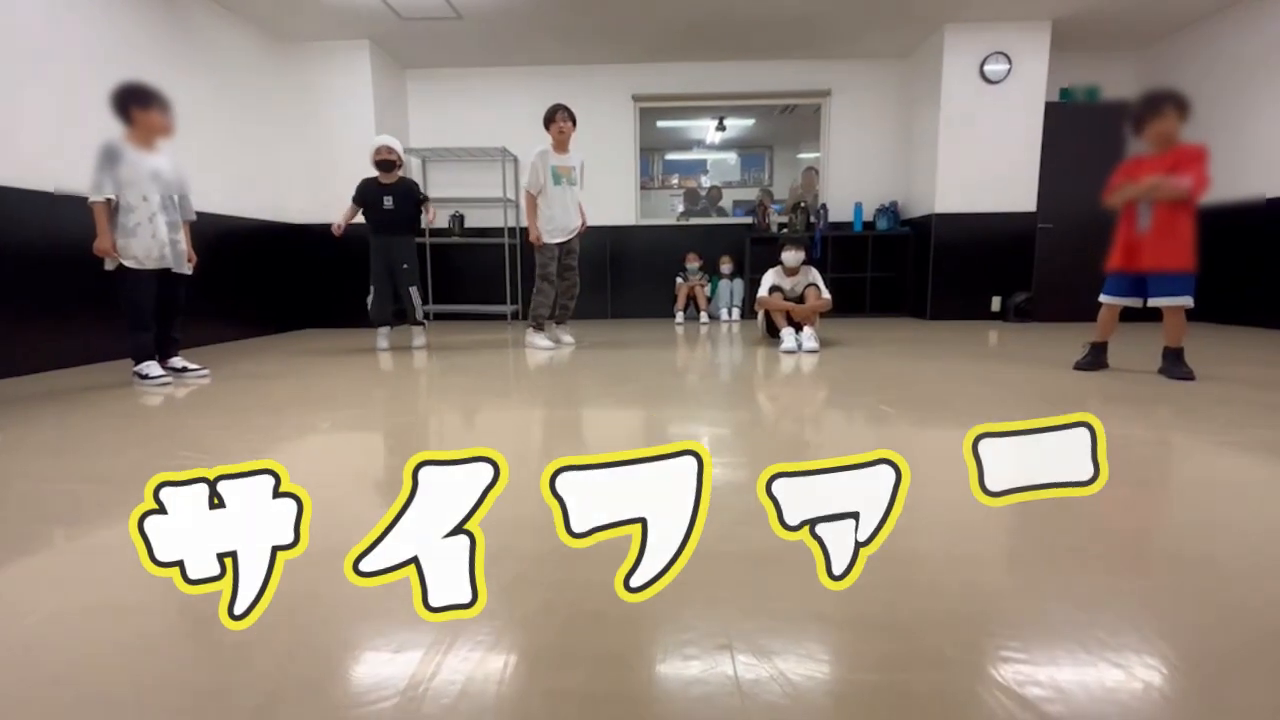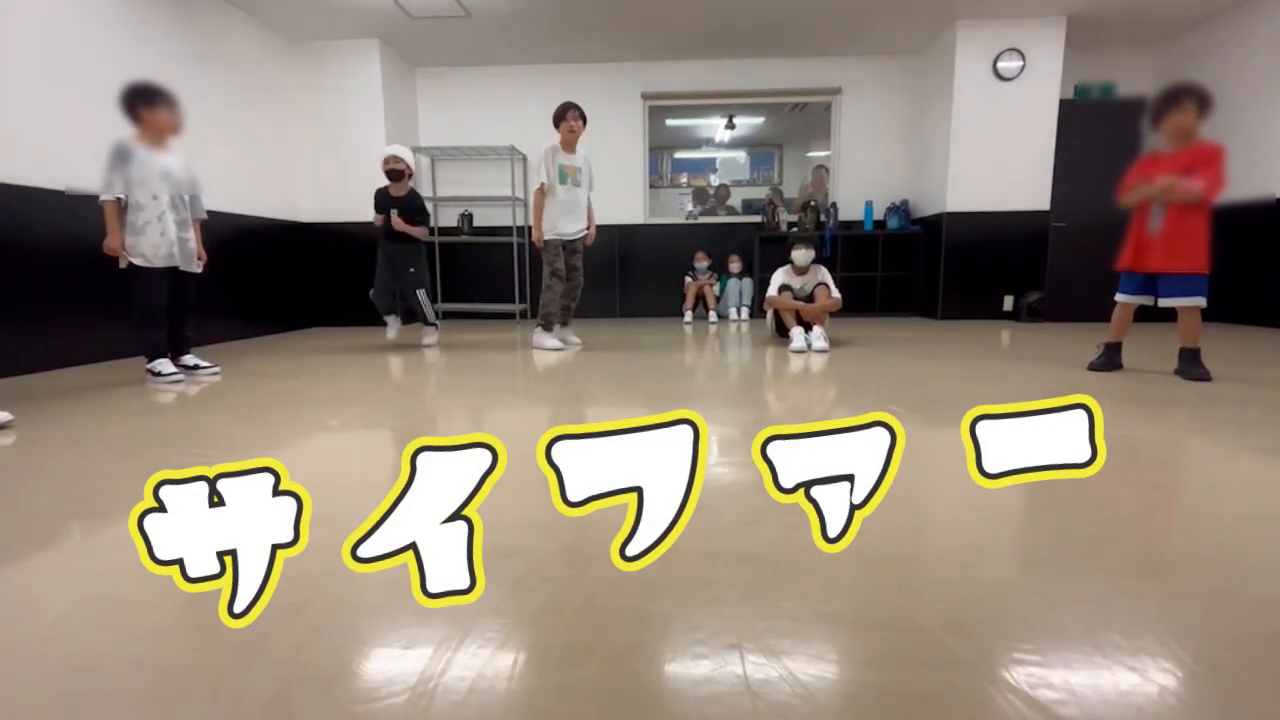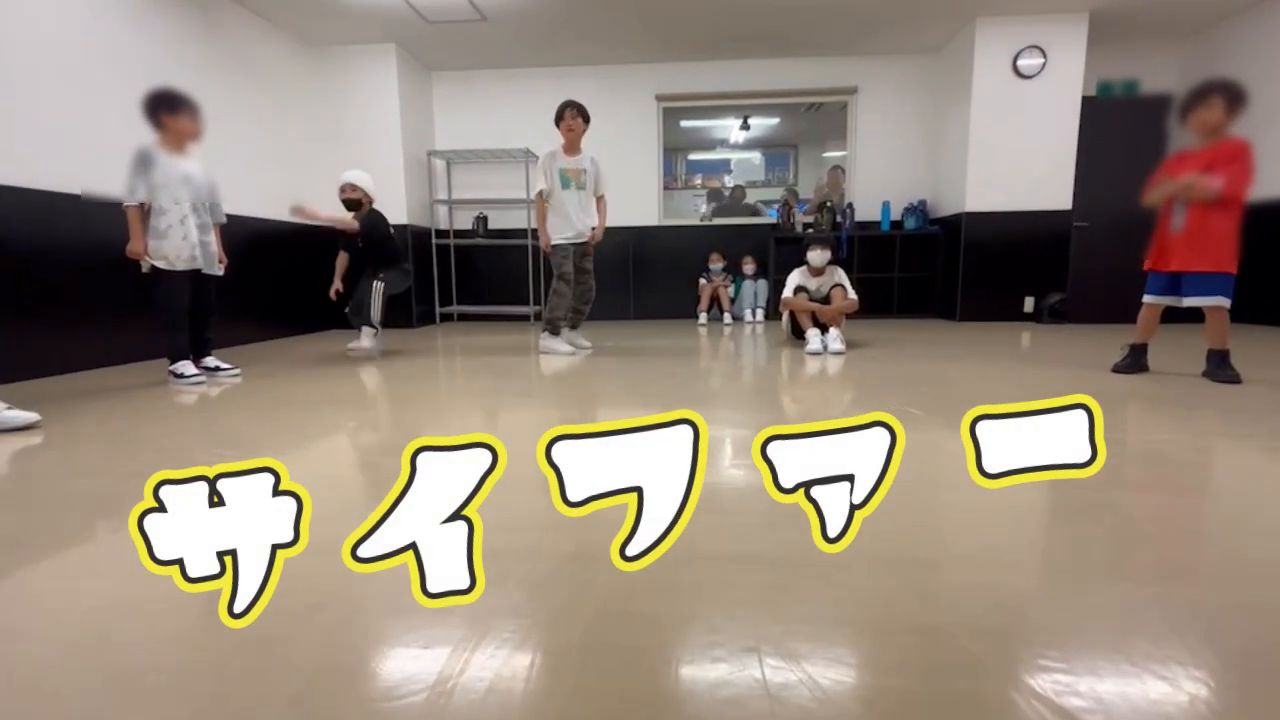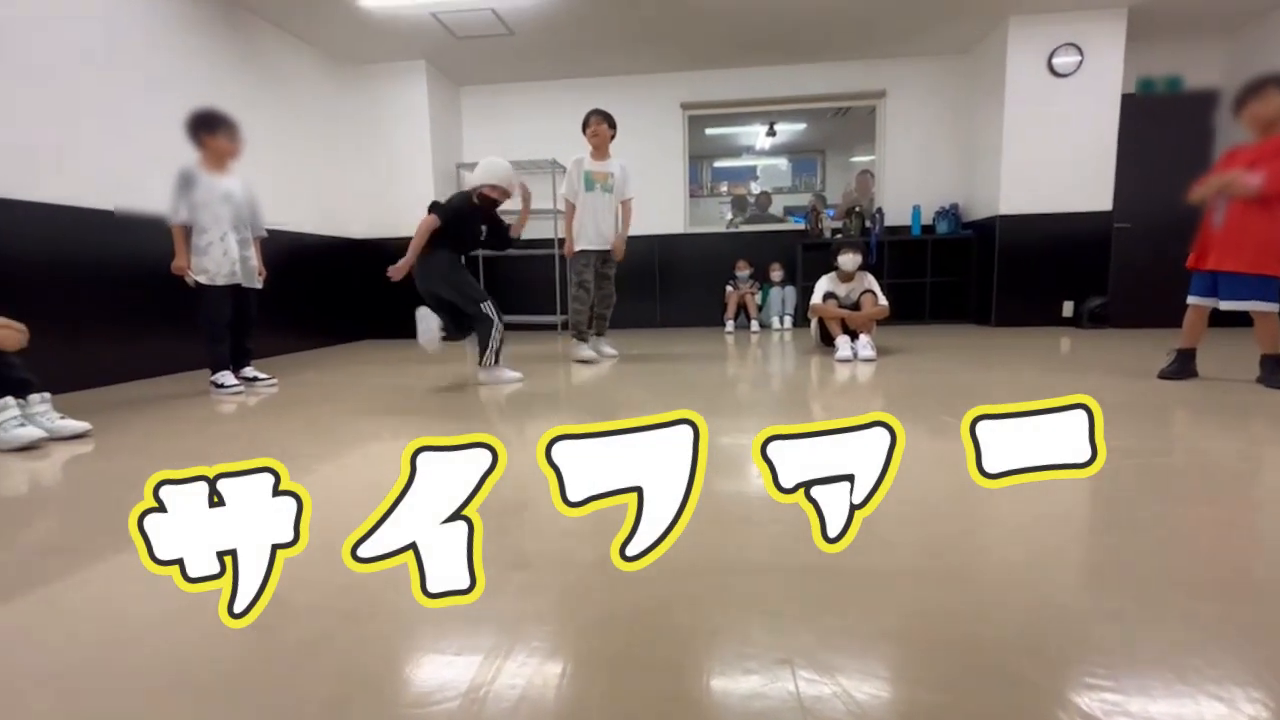
dt=0.7s
person 1, frame 1
left shoulder: (1192, 155)
right shoulder: (1131, 165)
left elbow: (1183, 188)
right elbow: (1112, 199)
left wrist: (1136, 192)
right wrist: (1147, 185)
left hip: (1170, 249)
right hip: (1129, 249)
left knee: (1174, 305)
right knee: (1111, 302)
left ankle: (1173, 358)
right ankle: (1097, 352)
person 1, frame 2
left shoulder: (1209, 153)
right shoulder: (1147, 161)
left elbow: (1197, 191)
right elbow: (1126, 198)
left wrist: (1150, 191)
right wrist: (1159, 186)
left hip: (1184, 250)
right hip: (1142, 248)
left knee: (1188, 305)
right knee: (1125, 301)
left ankle: (1189, 359)
right ankle: (1111, 353)
person 1, frame 3
left shoulder: (1237, 150)
right shoulder: (1177, 159)
left elbow: (1221, 189)
right elbow: (1150, 196)
left wrist: (1177, 188)
right wrist: (1183, 185)
left hip: (1211, 249)
right hip: (1169, 246)
left knee: (1215, 305)
right knee: (1152, 302)
left ankle: (1218, 360)
right ankle: (1136, 354)
person 1, frame 4
right shoulder: (1234, 155)
right elbow: (1196, 193)
left wrist: (1225, 184)
right wrist: (1225, 182)
right hip: (1213, 246)
right knee: (1197, 304)
right ankle: (1184, 359)
person 2, frame 1
left shoulder: (167, 163)
right shoulder: (115, 151)
left elbow: (182, 208)
right elbow: (101, 195)
left wrist: (187, 245)
right wrist: (104, 235)
left hip: (170, 251)
right hip: (134, 251)
left knee: (170, 306)
right knee: (140, 307)
left ankle: (169, 357)
right ankle: (144, 362)
person 2, frame 2
left shoulder: (178, 162)
right shoulder: (126, 150)
left elbow: (193, 207)
right elbow: (112, 194)
left wrist: (198, 244)
right wrist: (113, 233)
left hip: (181, 250)
right hip: (145, 248)
left knee: (182, 304)
right knee: (151, 304)
left ankle: (181, 353)
right ankle: (156, 359)
person 2, frame 3
left shoulder: (198, 167)
right shoulder: (148, 156)
left elbow: (213, 212)
right elbow: (135, 200)
left wrist: (218, 247)
right wrist: (136, 238)
left hip: (202, 253)
right hip: (167, 252)
left knee: (203, 306)
right knee: (175, 306)
left ankle: (203, 356)
right ankle: (179, 361)
person 2, frame 4
left shoulder: (240, 185)
right shoulder: (191, 176)
left elbow: (253, 228)
right elbow: (179, 220)
left wrist: (258, 261)
right wrist: (181, 255)
left hip: (243, 267)
right hip: (211, 267)
left knee: (244, 318)
right knee: (217, 320)
left ankle: (243, 366)
right ankle: (220, 371)
person 3, frame 1
left shoulder: (577, 160)
right shoulder: (541, 157)
right elbow: (530, 194)
left wrist: (581, 215)
right wrist: (532, 227)
left hip: (571, 231)
right hip: (547, 232)
left knee: (570, 280)
right knee: (546, 279)
left ankle: (560, 326)
right ankle: (535, 330)
person 3, frame 2
left shoulder: (584, 160)
right shoulder: (549, 153)
right elbow: (540, 192)
left wrist: (592, 223)
right wrist: (537, 227)
left hip: (576, 232)
right hip: (551, 231)
left knee: (574, 282)
right knee: (555, 279)
left ankle: (562, 326)
right ankle: (543, 331)
person 3, frame 3
left shoulder: (590, 161)
right shoulder: (549, 158)
left elbow: (600, 197)
right elbow: (541, 198)
left wrist: (601, 225)
right wrist: (542, 232)
left hip: (585, 235)
right hip: (559, 235)
left knee: (586, 285)
right knee: (563, 281)
left ankle: (571, 330)
right ankle: (549, 335)
person 3, frame 4
left shoulder: (619, 167)
right shoulder: (578, 164)
left elbow: (626, 204)
right elbow: (570, 204)
left wrist: (622, 236)
right wrist: (568, 238)
left hip: (610, 242)
right hip: (583, 240)
left knee: (606, 291)
right knee: (583, 289)
left ankle: (598, 338)
right ankle: (579, 341)
person 4, frame 1
left shoulder: (408, 186)
right shoulder: (366, 186)
left elbow: (425, 204)
right elbow: (354, 207)
left wrist: (430, 214)
right wrist: (342, 222)
left hip: (403, 242)
right hip: (378, 243)
left knee: (410, 287)
right knee: (378, 290)
left ankle: (418, 330)
right ankle: (383, 331)
person 4, frame 2
left shoulder: (414, 200)
right shoulder: (381, 194)
left elbow: (424, 233)
left wrist: (404, 227)
right wrist: (377, 220)
left hip: (411, 250)
right hip: (387, 249)
left knee: (417, 291)
right knee: (380, 291)
left ankle: (430, 329)
right ankle: (392, 319)
person 4, frame 3
left shoulder: (375, 220)
right shoulder: (352, 222)
left elbow: (352, 225)
right elbow: (344, 253)
left wrist: (314, 216)
right wrist: (336, 280)
left hip: (397, 271)
right hip: (371, 271)
left knee: (377, 285)
right knee: (354, 308)
left ankle: (370, 334)
right ankle: (367, 337)
person 4, frame 4
left shoulder: (491, 219)
right shoulder: (460, 203)
left elbow: (512, 236)
right elbow: (429, 222)
left wrist: (526, 207)
right wrist: (409, 260)
left hip: (443, 268)
right hip: (436, 263)
left knee: (464, 321)
right knee: (486, 310)
left ankle: (432, 318)
right ankle: (491, 368)
